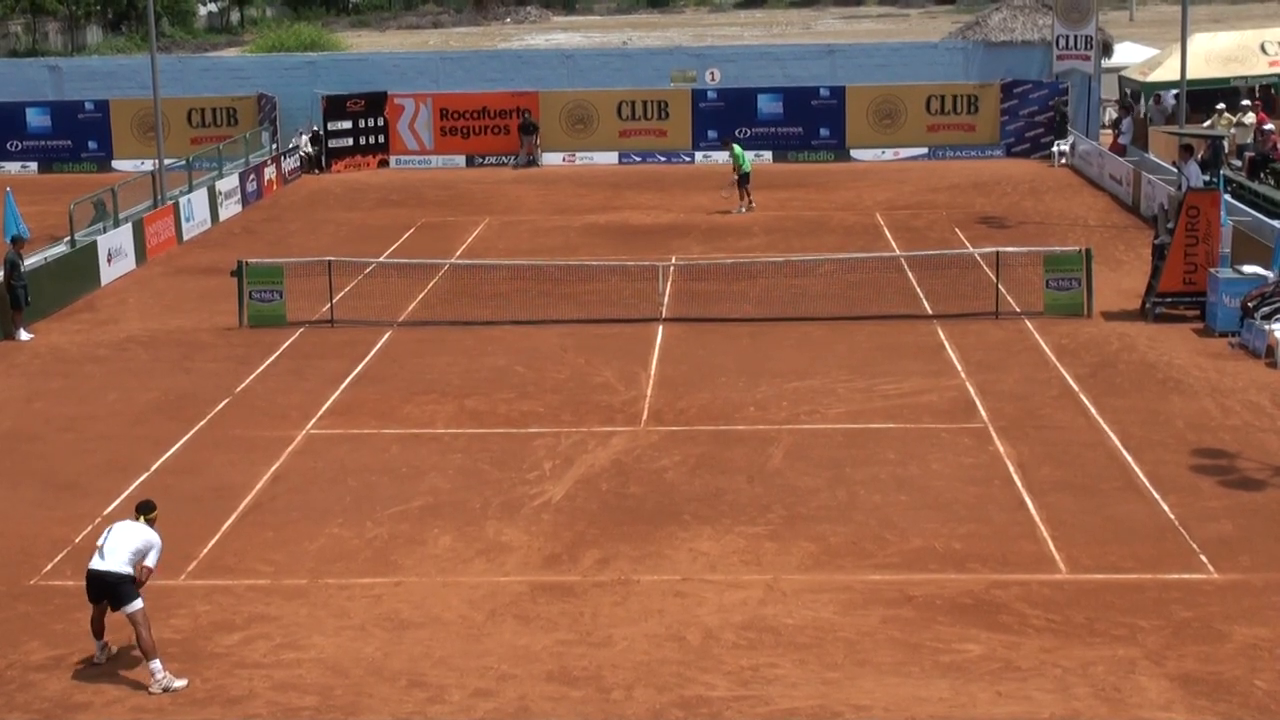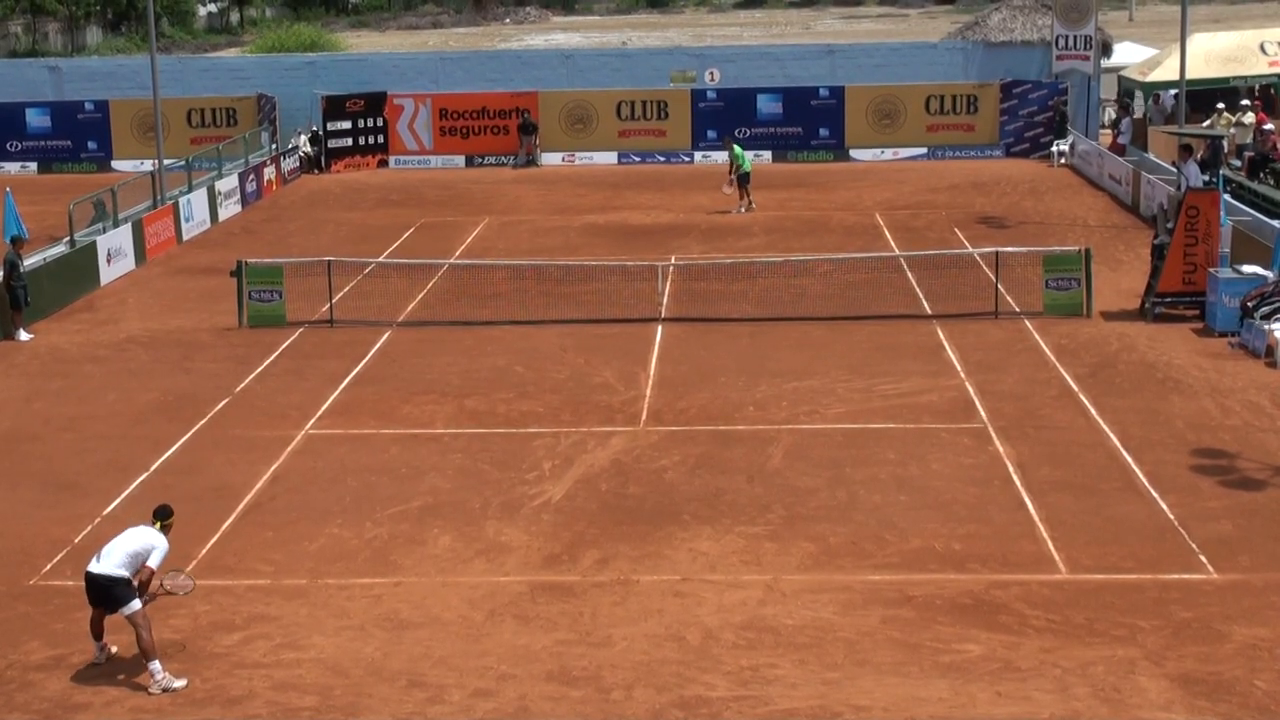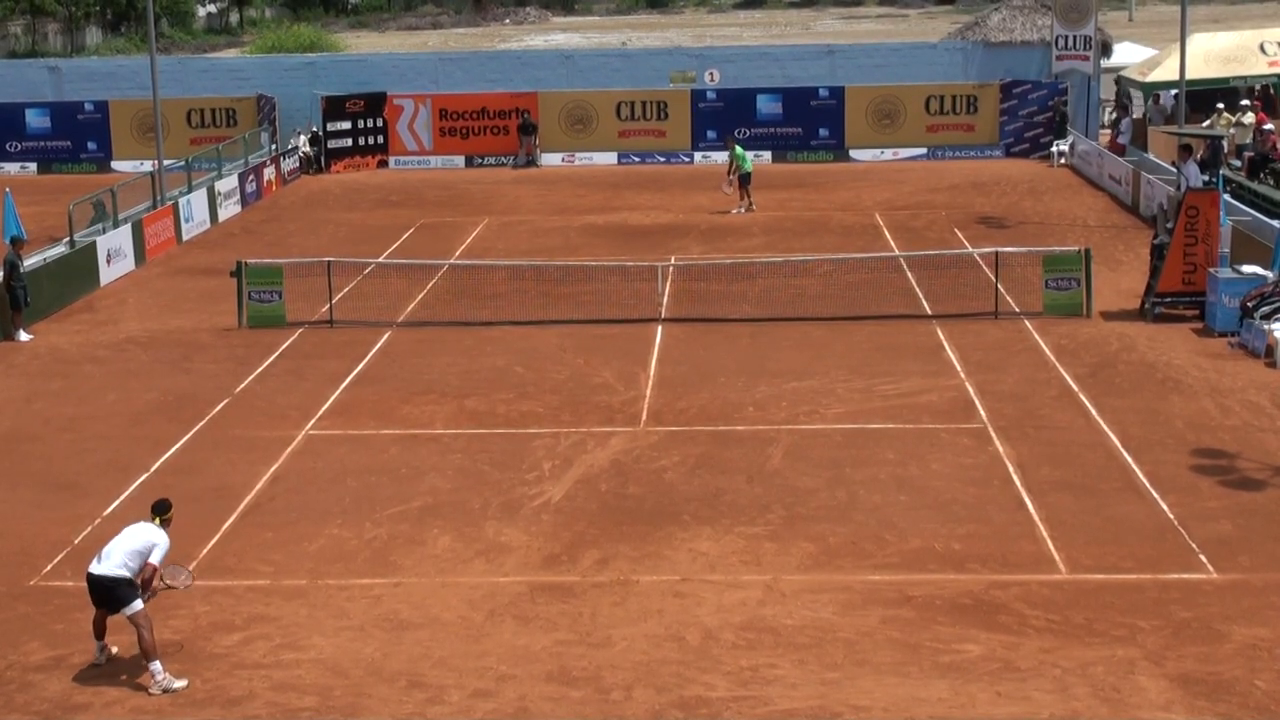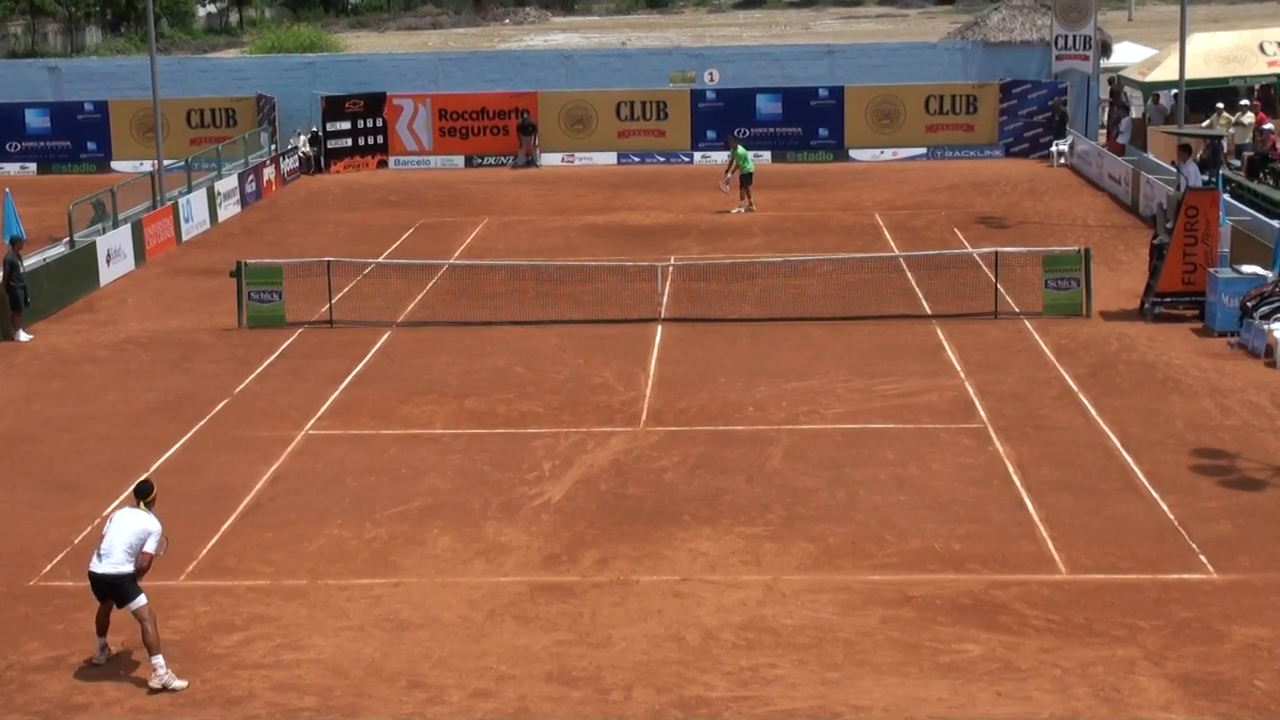
dt=0.3s
person 1, frame 1
left shoulder: (116, 525)
right shoulder: (154, 539)
right elbow: (143, 577)
right wrist: (129, 592)
left hip: (94, 571)
right hip: (118, 575)
left knee: (99, 610)
right knee: (141, 624)
left ankle: (101, 651)
right ankle: (159, 678)
person 1, frame 2
left shoulder: (135, 530)
right shoulder: (161, 542)
right elbow: (145, 578)
left wrist: (135, 591)
right wrist: (143, 597)
left hip: (92, 572)
right hip: (112, 578)
left knee: (98, 612)
right knee: (142, 624)
left ankle: (100, 652)
right ankle: (159, 679)
person 1, frame 3
left shoulder: (136, 527)
right shoulder: (162, 539)
right elbow: (148, 574)
left wrist: (141, 589)
right wrist: (145, 594)
left hip: (93, 573)
right hip: (114, 579)
left knee: (102, 611)
right knee: (144, 624)
left ankle: (101, 652)
right ankle: (159, 680)
person 1, frame 4
left shoulder: (118, 514)
right shoulder: (153, 525)
right elbow: (144, 563)
right wrist: (136, 578)
left hip: (95, 571)
right hip: (118, 575)
left knee: (105, 606)
right knee: (147, 619)
left ankle: (101, 652)
right ankle: (160, 674)
